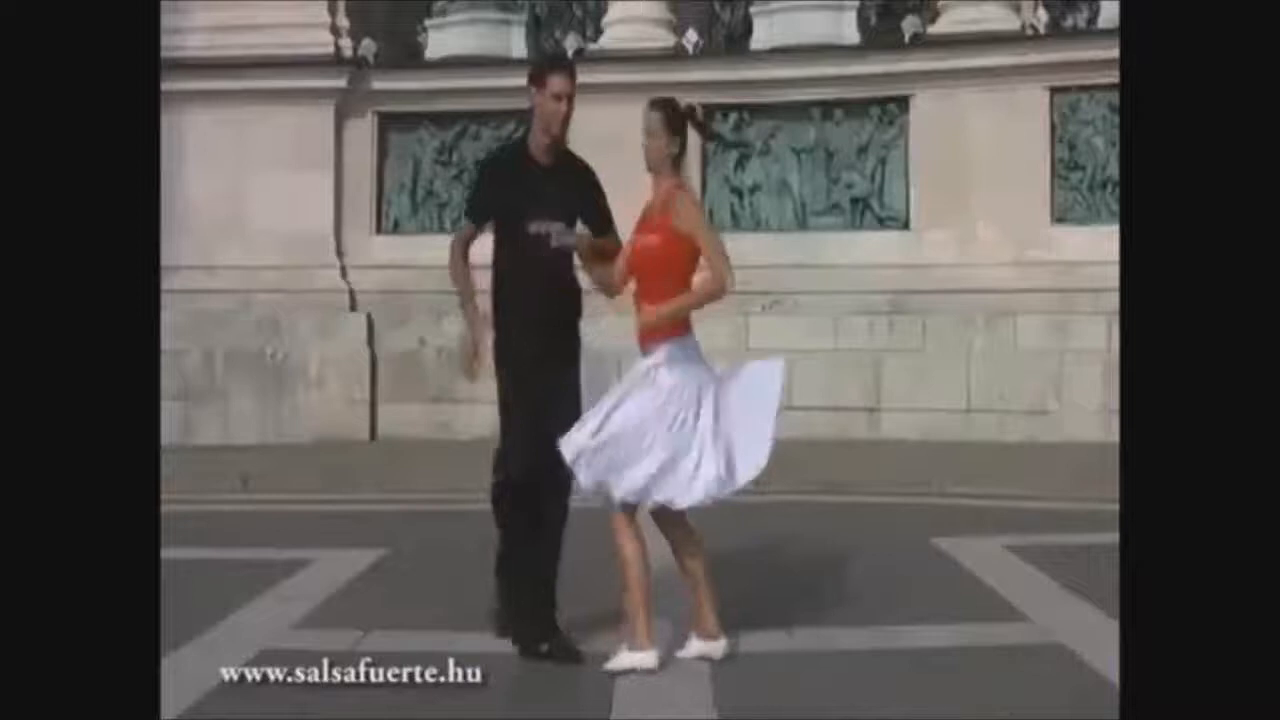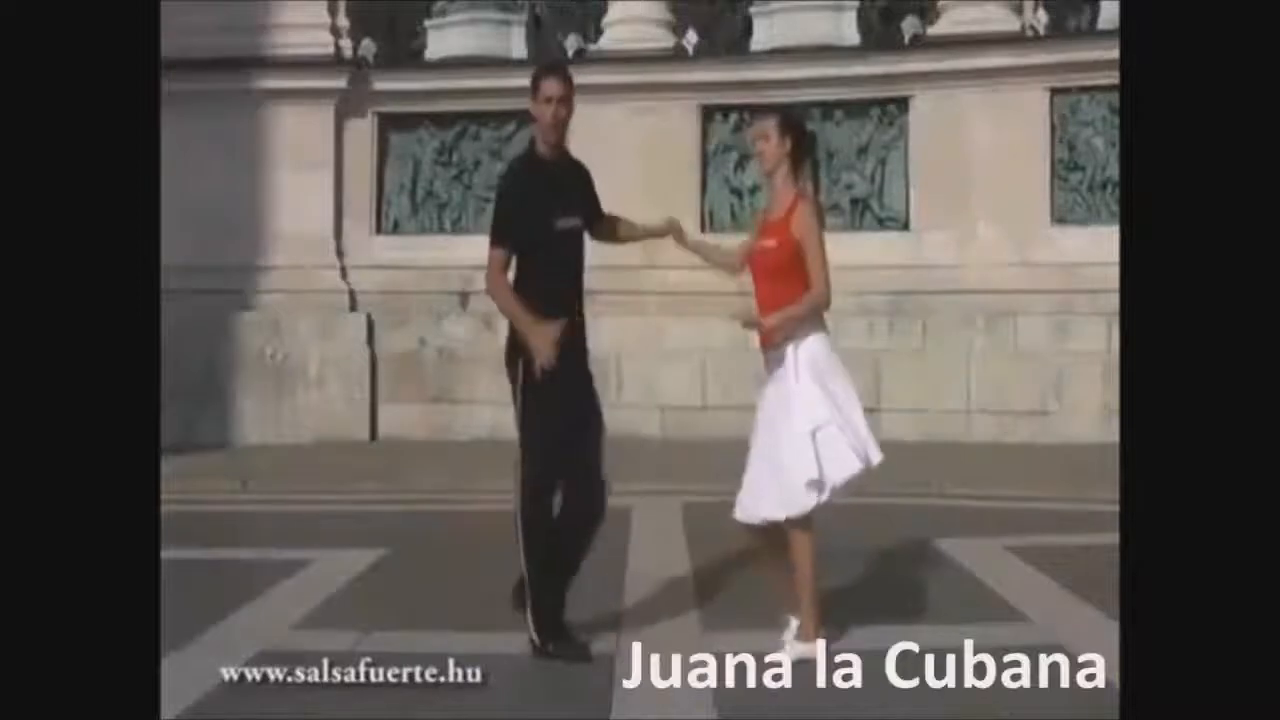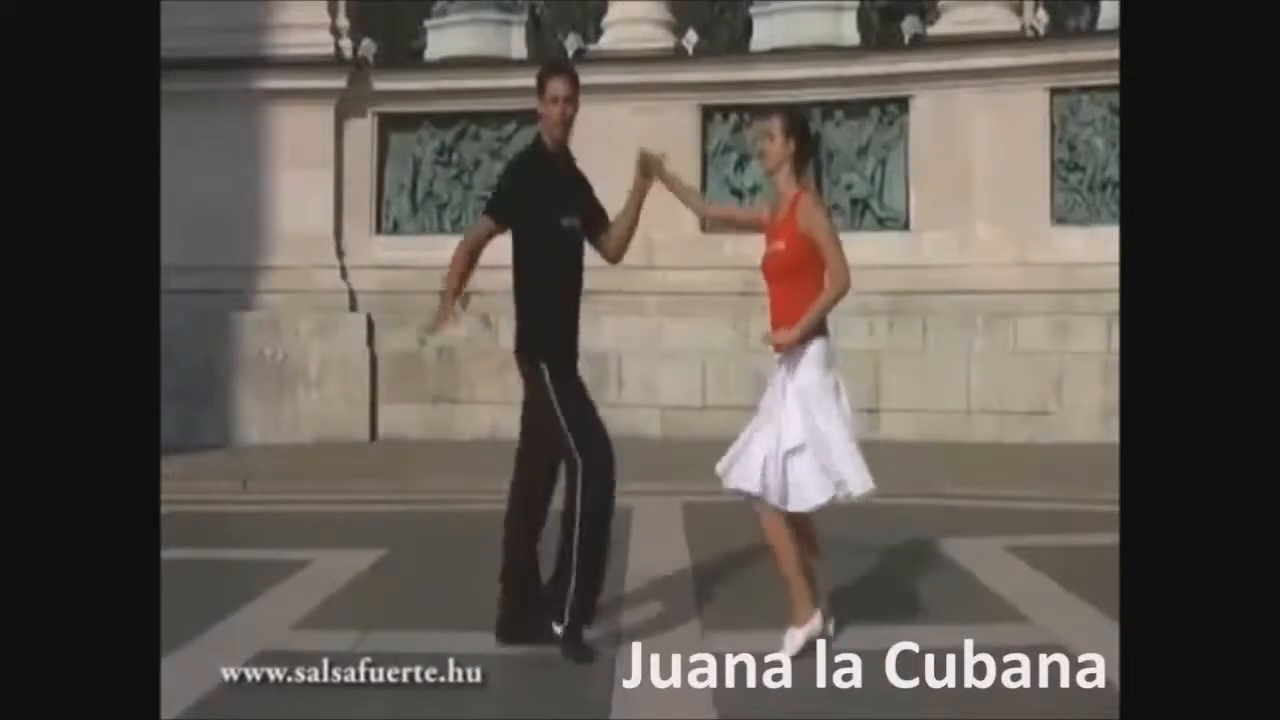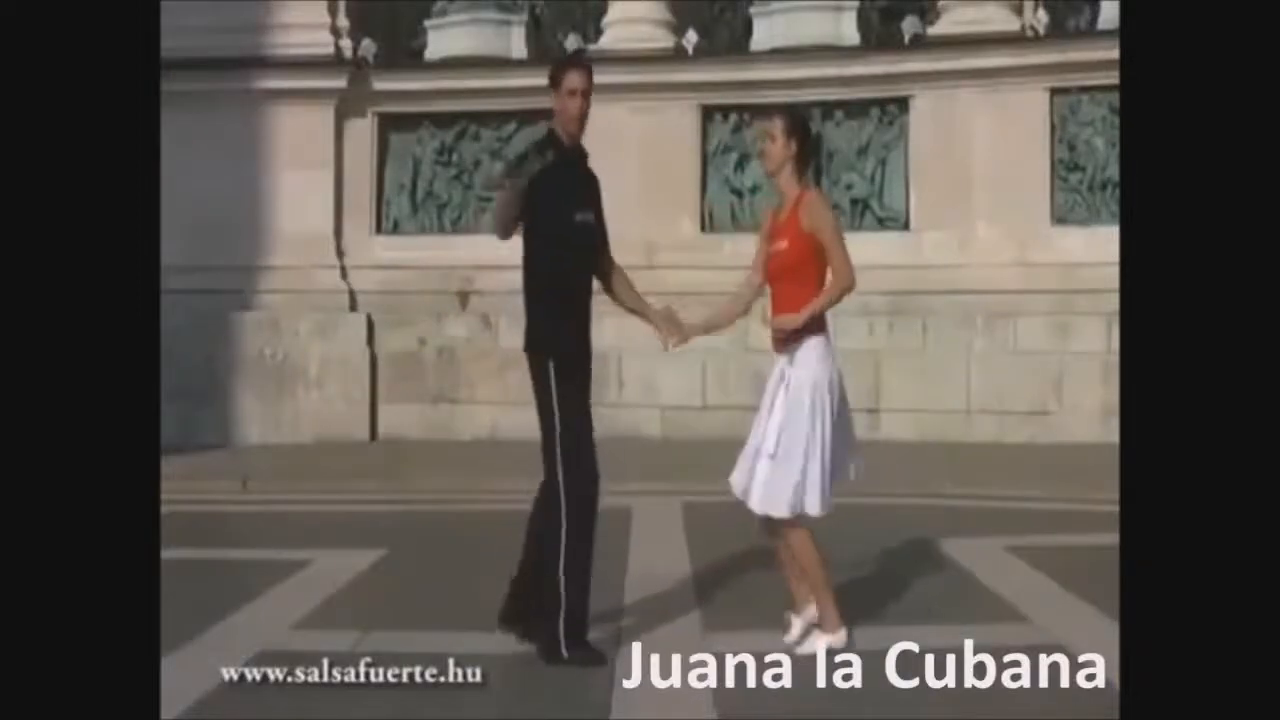
dt=0.3s
person 1, frame 1
left shoulder: (579, 176)
right shoulder: (500, 167)
left elbow: (610, 249)
right elbow: (459, 247)
left wrist: (587, 247)
right wrist: (472, 318)
left hip: (562, 345)
right hip: (515, 343)
left knee: (556, 478)
right knee: (517, 472)
left ankle: (538, 619)
right ankle: (526, 619)
person 1, frame 2
left shoulder: (576, 173)
right shoulder: (518, 179)
left elbow: (603, 228)
right elbow: (496, 274)
left wrist: (655, 230)
right wrist: (529, 328)
left hip: (573, 350)
right hip: (537, 354)
left knee: (586, 482)
right knee: (541, 483)
left ankle: (541, 596)
right ankle: (543, 626)
person 1, frame 3
left shoulder: (574, 178)
right shoulder: (523, 171)
left elbow: (611, 248)
right elbow: (476, 239)
left wrist: (639, 191)
right wrist: (449, 298)
left hip: (560, 347)
right hip: (540, 348)
left knee: (535, 475)
right knee: (592, 465)
left ankle: (519, 614)
right ankle: (562, 614)
person 1, frame 4
left shoulder: (584, 176)
right shoulder: (538, 163)
right elbow: (505, 222)
left wrist: (649, 312)
right wrist: (508, 199)
left hip: (574, 343)
right hip: (549, 344)
left knee: (568, 476)
right knee: (574, 480)
left ankle: (526, 602)
right ankle: (560, 633)
person 2, frame 1
left shoulder: (682, 203)
right shoulder: (652, 208)
left elbow: (721, 278)
right elbow: (616, 280)
left wrist: (667, 309)
left hip: (672, 365)
right hip: (659, 366)
left knee: (626, 500)
right knee: (662, 504)
left ankle: (641, 641)
right ankle: (708, 628)
person 2, frame 2
left shoulder: (803, 209)
right shoulder: (767, 216)
left elbow: (821, 293)
right elbow: (735, 260)
left wrist: (770, 321)
right wrist: (685, 240)
left hip: (804, 361)
right hip: (777, 366)
left knee: (792, 505)
right knee: (766, 506)
left ankle: (808, 632)
right ankle: (799, 608)
person 2, frame 3
left shoulder: (808, 206)
right shoulder: (771, 215)
left elbow: (840, 279)
right elbow: (710, 212)
left wrist: (797, 330)
right wrist: (663, 178)
left hip: (806, 364)
right hip: (789, 367)
left knee: (768, 494)
right knee: (787, 499)
left ankle: (803, 612)
right ankle: (814, 610)
person 2, frame 4
left shoulder: (812, 205)
right shoulder: (773, 219)
left elbow: (844, 278)
right elbow: (749, 293)
left wrist: (799, 315)
right wrist: (695, 326)
left hip: (806, 364)
right hip: (787, 367)
left knee: (786, 503)
right knee: (766, 495)
left ankle: (831, 622)
right ankle: (805, 601)
